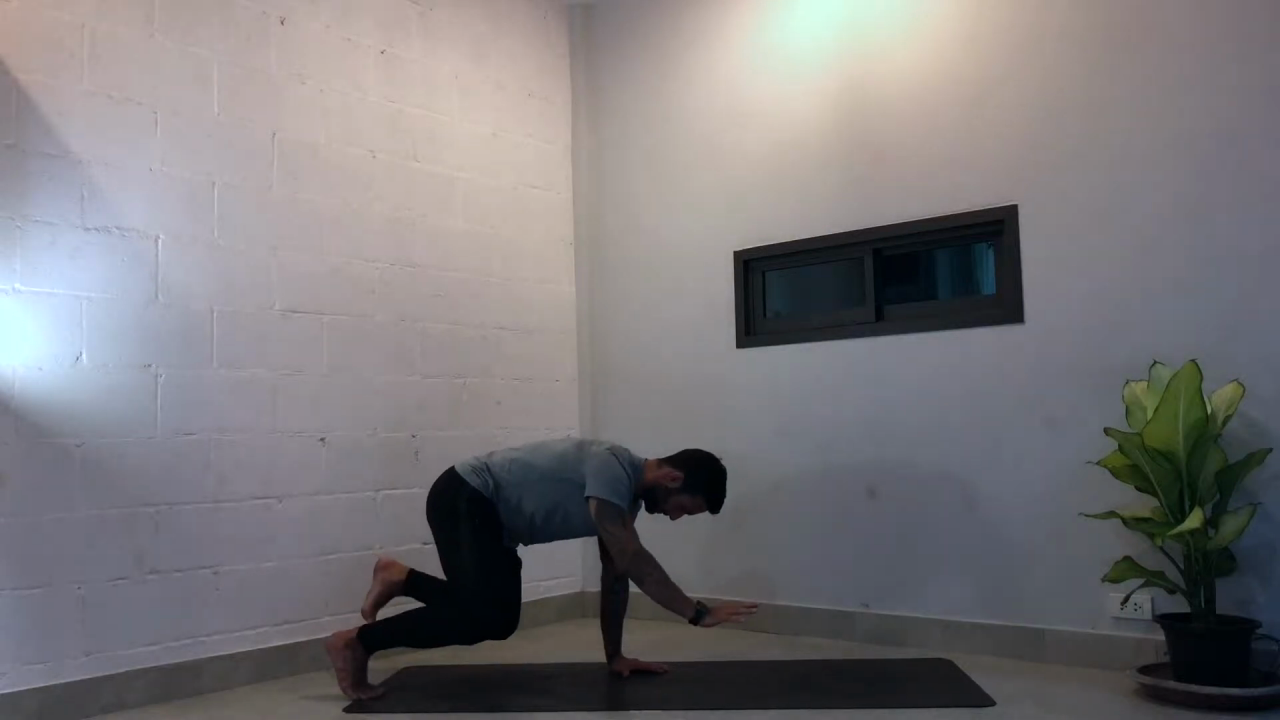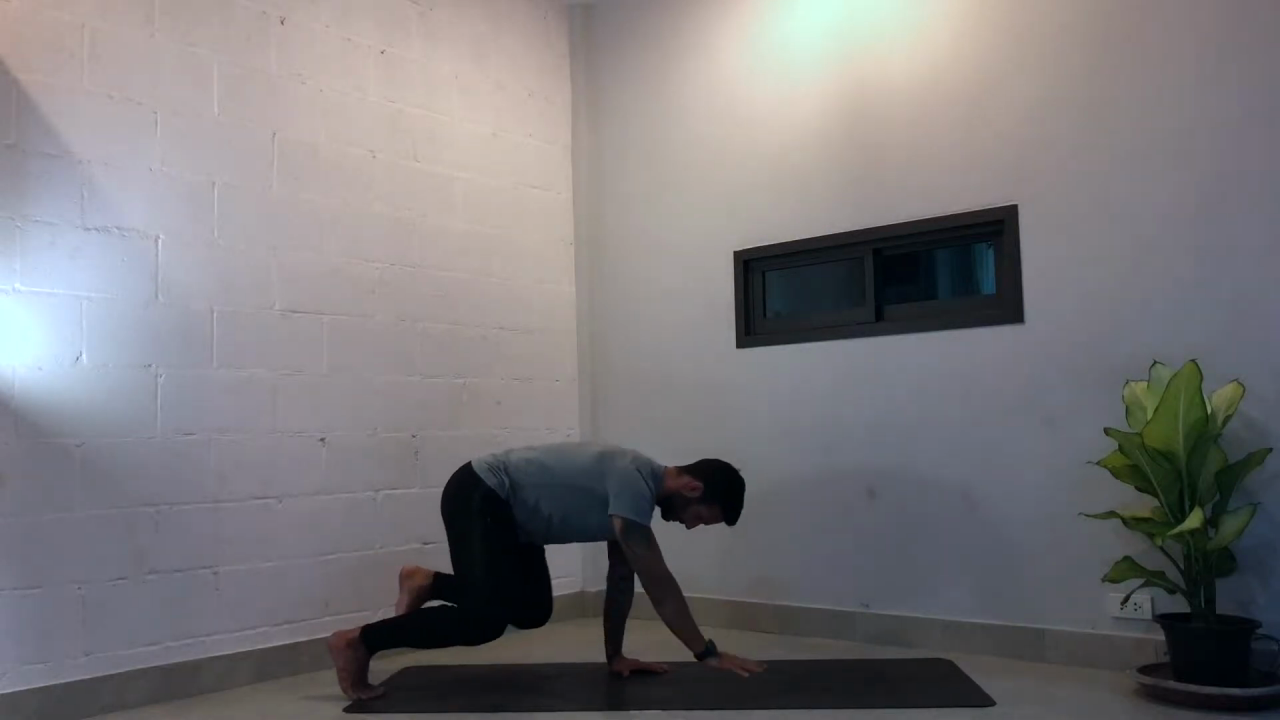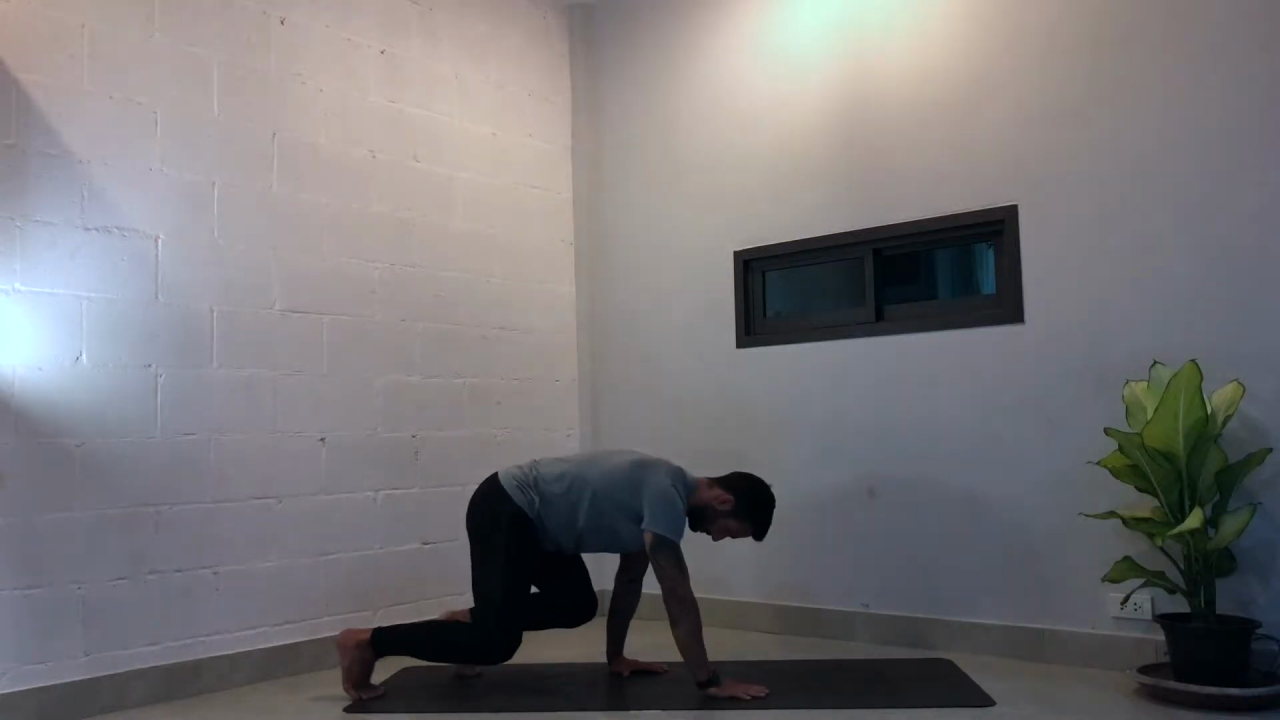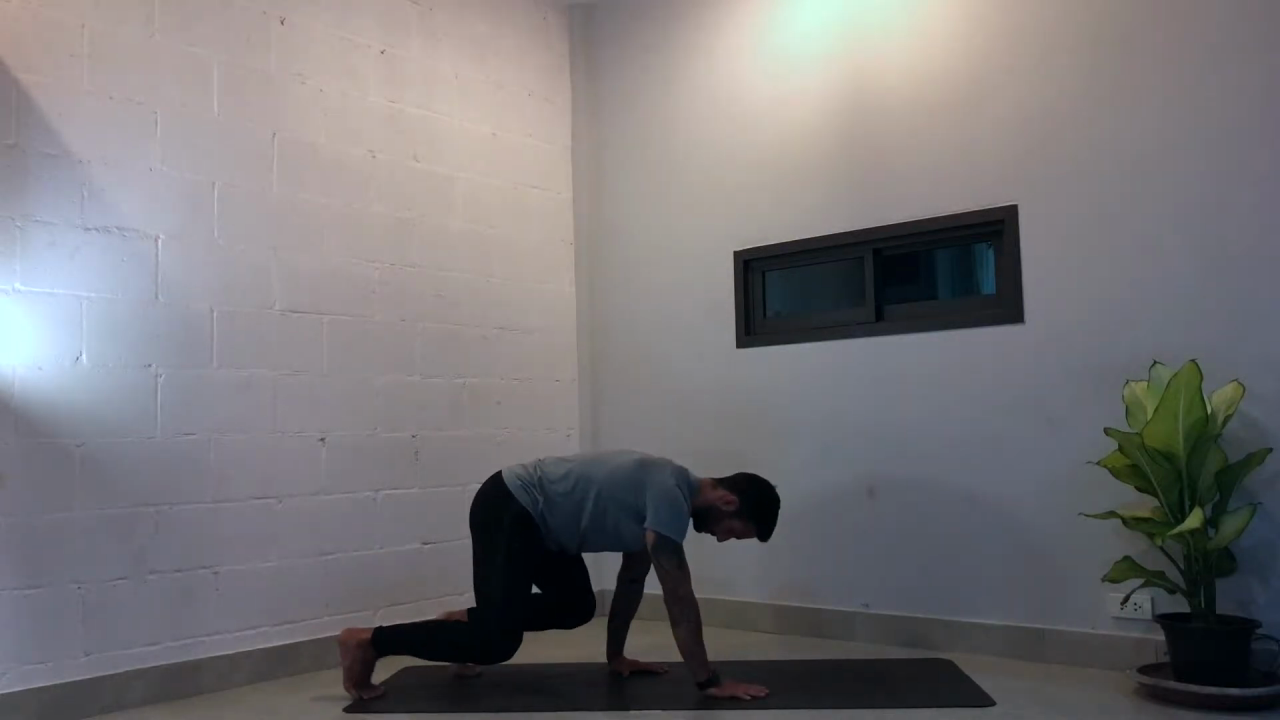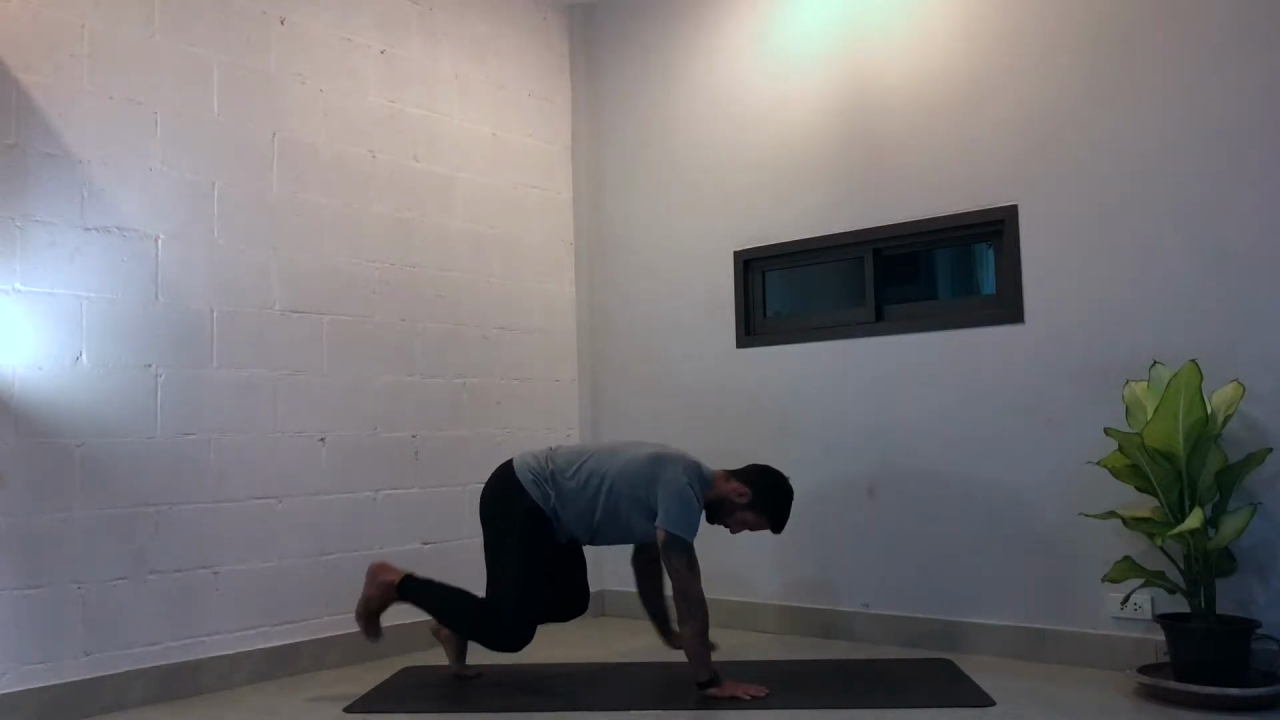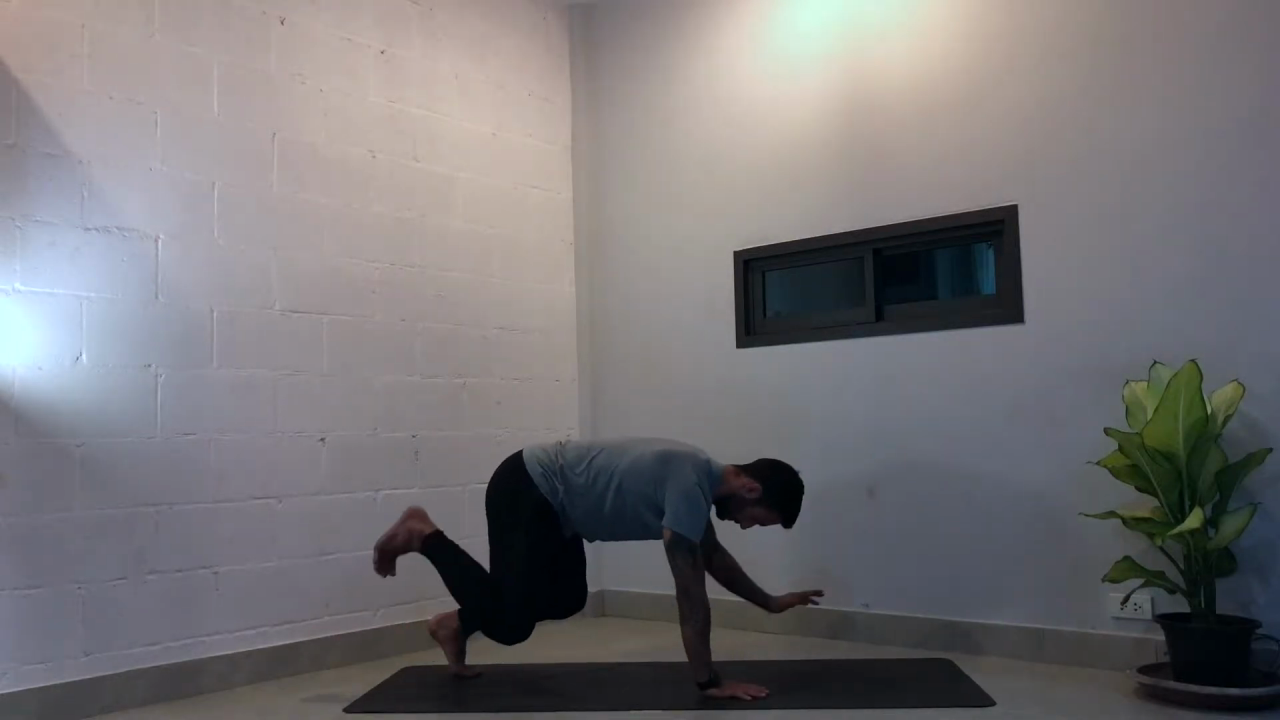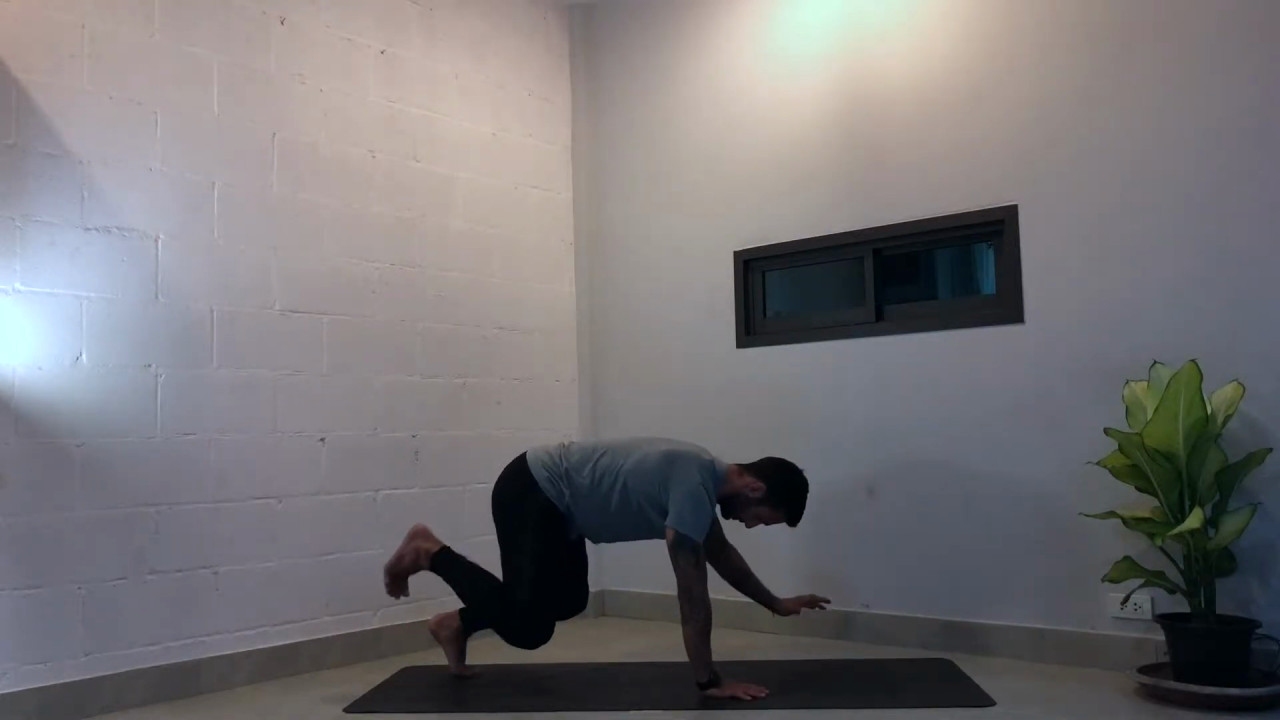
dt=0.4s
person 1, frame 1
left shoulder: (626, 490)
right shoulder: (611, 468)
left elbow: (615, 576)
right elbow: (633, 561)
left wrist: (615, 656)
right wrist: (698, 612)
left hip: (493, 516)
right hip: (464, 498)
left knee: (500, 621)
right knee: (483, 617)
left ankle: (398, 578)
right ankle: (355, 643)
person 1, frame 2
left shoulder: (640, 487)
right shoulder: (632, 482)
left elbow: (621, 576)
right elbow: (656, 582)
left wrist: (614, 655)
right wrist: (708, 652)
left hip: (506, 508)
right hip: (478, 495)
left knee: (532, 610)
right knee: (485, 620)
left ankle: (427, 584)
right ankle: (357, 643)
person 1, frame 3
left shoulder: (664, 494)
right shoulder: (667, 495)
left elbow: (630, 578)
right elbow: (678, 598)
left wrist: (616, 656)
right wrist: (710, 681)
left hip: (531, 519)
right hip: (504, 510)
left knee: (579, 604)
right knee: (496, 642)
left ankle: (468, 621)
right ankle: (367, 643)
person 1, frame 4
left shoulder: (666, 494)
right shoulder: (670, 496)
left elbow: (632, 577)
right elbow: (679, 598)
left wrist: (615, 654)
right wrist: (710, 681)
left hip: (534, 517)
right hip: (509, 509)
left knee: (576, 606)
right knee: (496, 642)
left ankle: (464, 621)
right ankle: (368, 642)
person 1, frame 5
left shoulder: (680, 481)
right shoulder: (682, 489)
left elbow: (645, 562)
right elbow: (687, 590)
left wrist: (667, 631)
right wrist: (709, 680)
left hip: (540, 503)
right hip: (517, 498)
left knee: (571, 601)
right knee: (508, 632)
left ankle: (457, 627)
right ankle: (395, 583)
person 1, frame 6
left shoulder: (698, 476)
right shoulder: (690, 486)
left elbow: (712, 555)
right elbow: (691, 592)
left wrist: (770, 602)
right wrist: (708, 681)
left hip: (548, 496)
right hip: (526, 490)
left knee: (567, 599)
right knee: (510, 623)
left ankle: (455, 624)
right ankle: (423, 534)
person 1, frame 7
left shoulder: (702, 477)
right shoulder: (693, 487)
left elbow: (721, 554)
right elbow: (692, 592)
left wrist: (776, 604)
right wrist: (708, 680)
left hip: (551, 496)
right hip: (530, 492)
left knee: (569, 601)
right knee: (528, 627)
left ankle: (456, 624)
right ankle: (430, 552)
